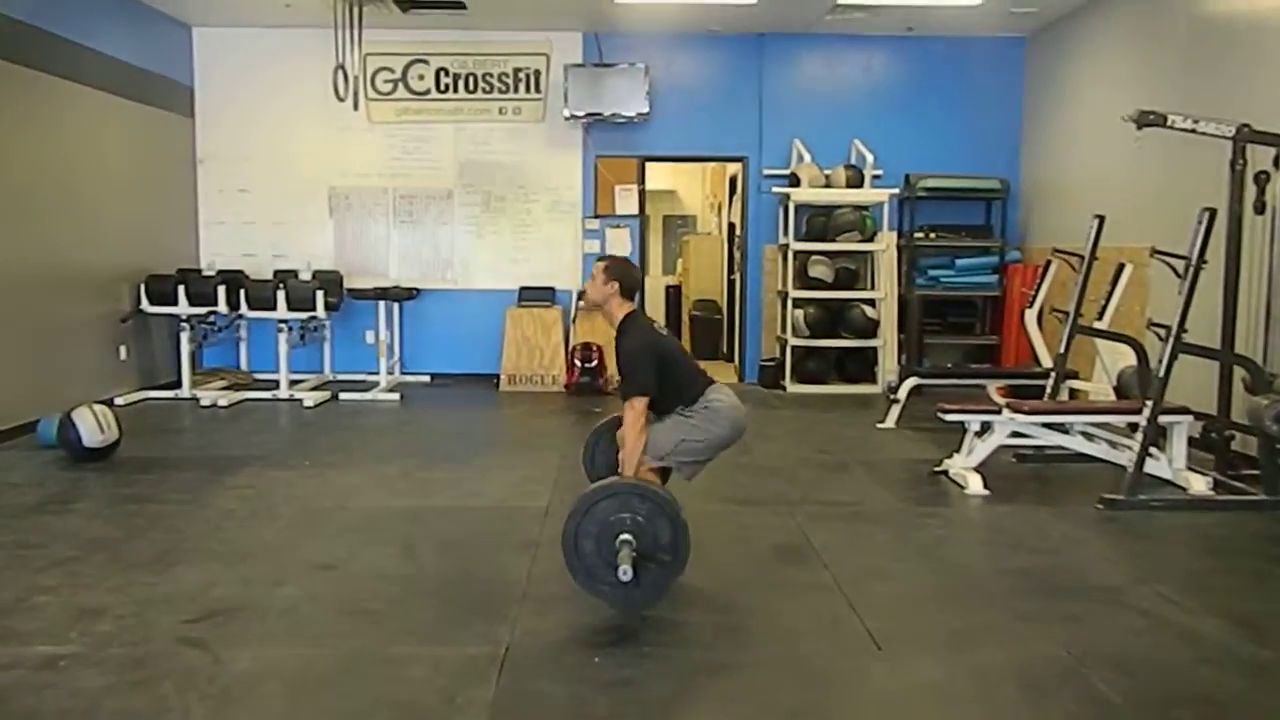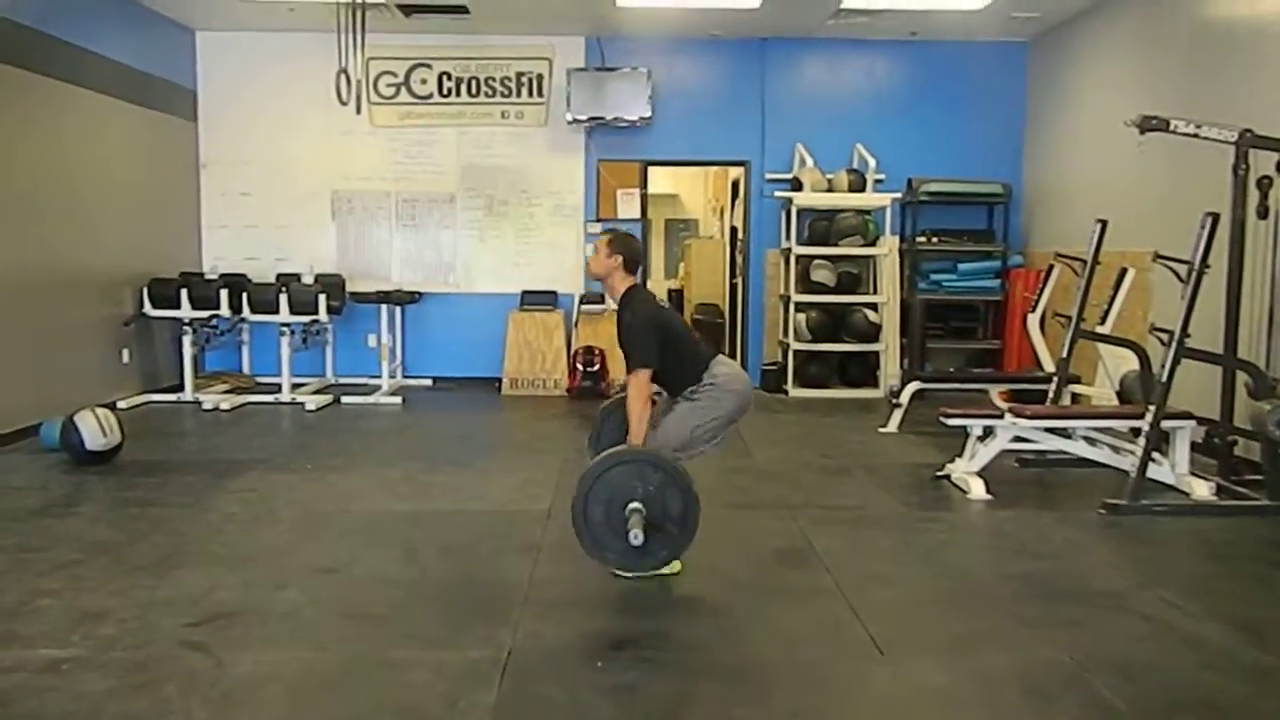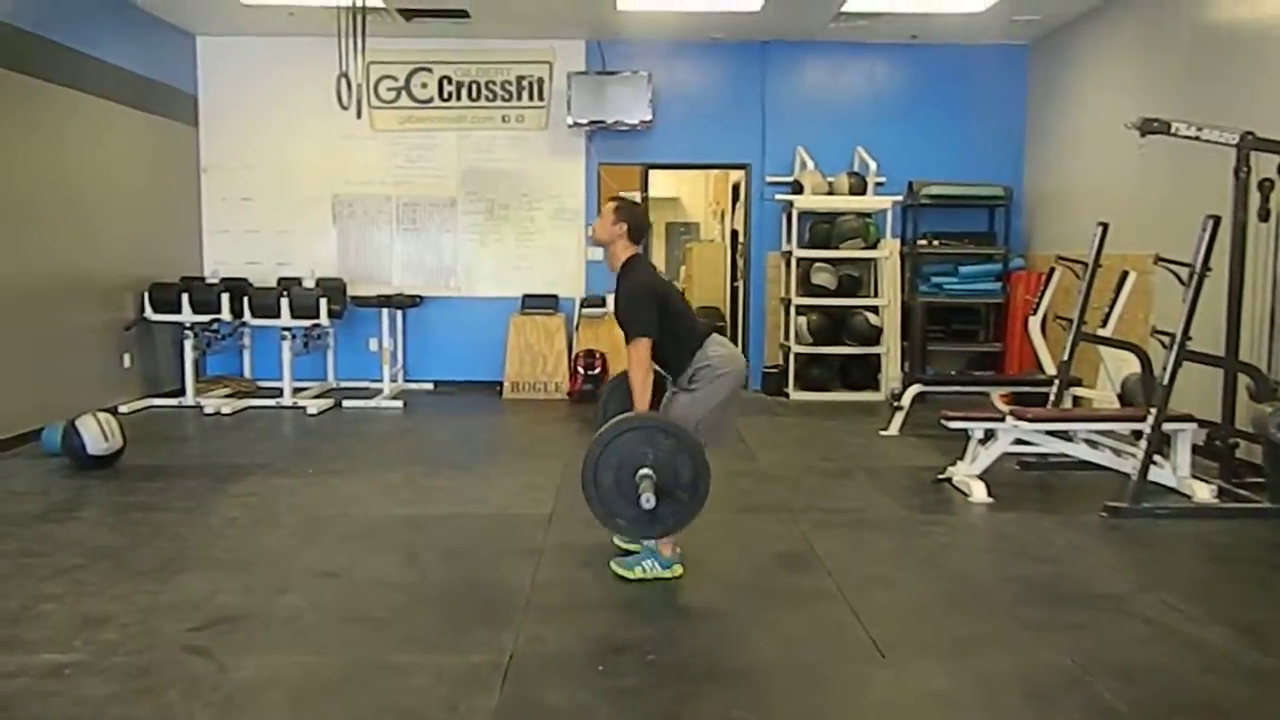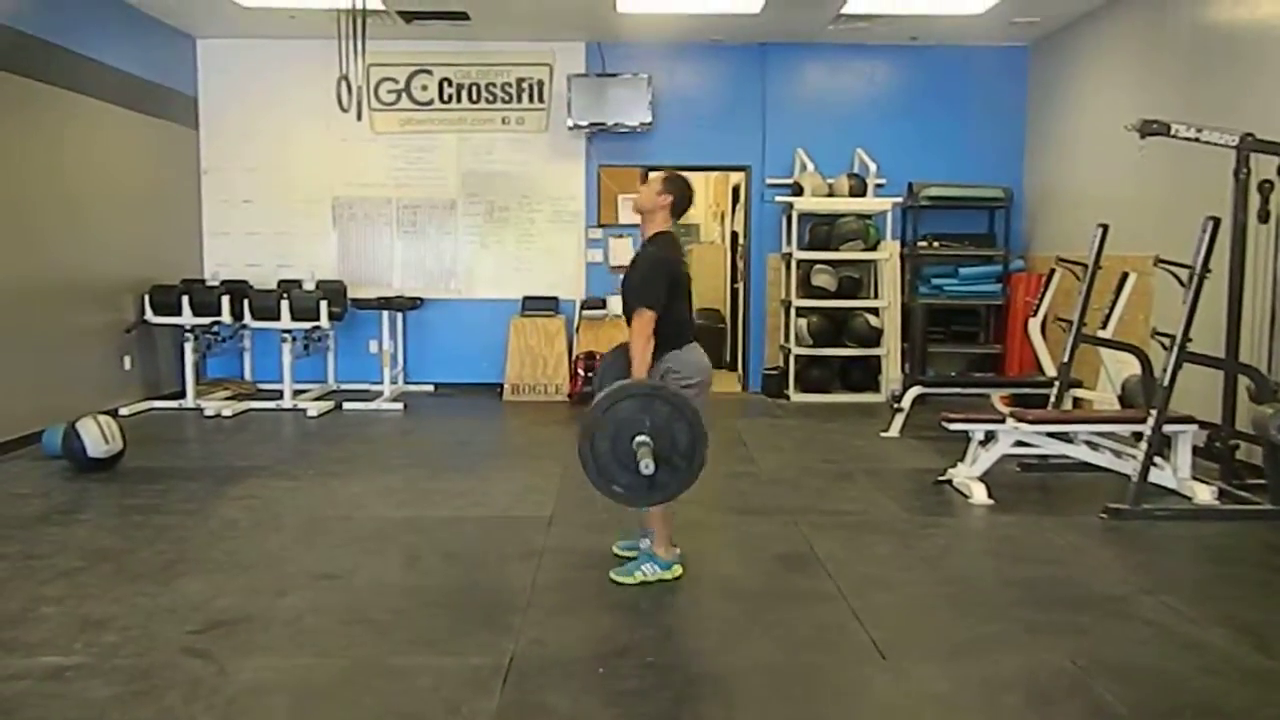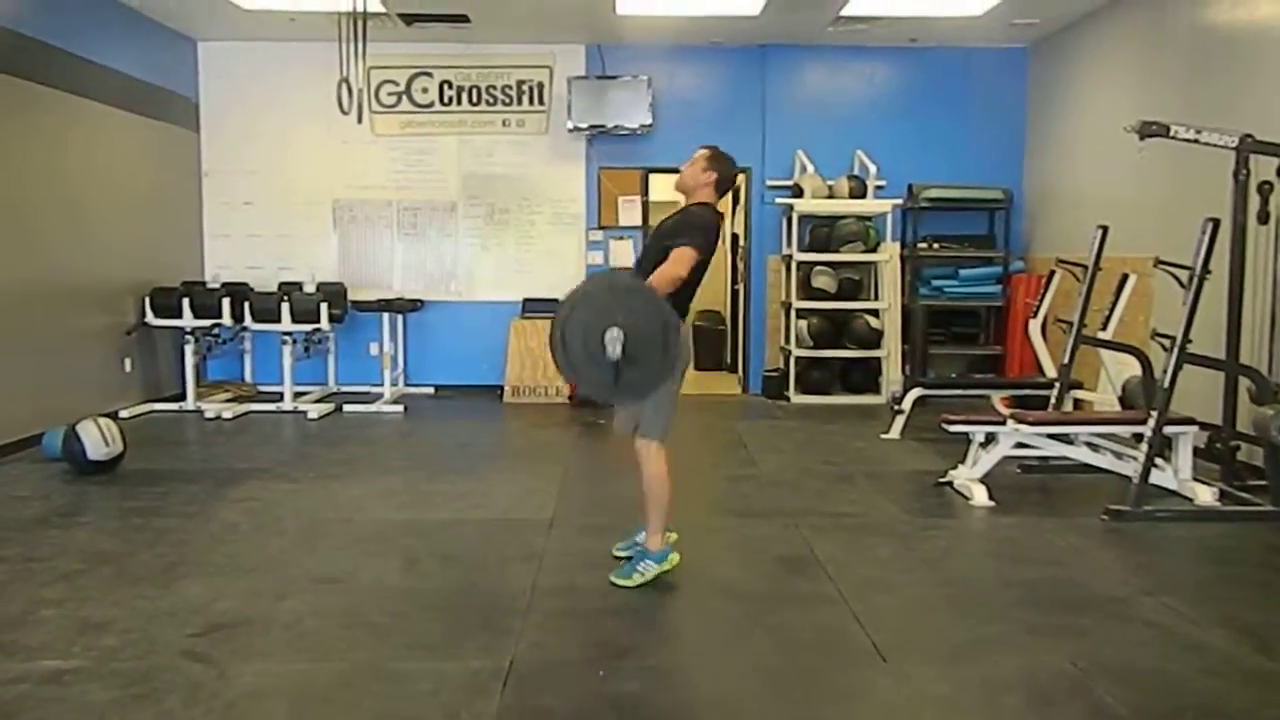
dt=0.2s
person 1, frame 1
left shoulder: (635, 342)
right shoulder: (637, 330)
left elbow: (636, 417)
right wrist: (628, 436)
left hip: (715, 413)
right hip: (709, 407)
left knee: (636, 460)
right knee: (626, 440)
person 1, frame 2
left shoulder: (638, 314)
right shoulder: (638, 304)
left elbow: (639, 387)
right elbow: (641, 382)
right wrist: (637, 441)
left hip: (720, 385)
right hip: (707, 381)
left knee: (653, 453)
right knee: (649, 448)
person 1, frame 3
left shoulder: (635, 284)
right shoulder: (636, 275)
left elbow: (640, 356)
right elbow: (643, 353)
right wrist: (642, 416)
left hip: (711, 368)
right hip: (701, 365)
left ankle: (664, 555)
right ankle: (656, 533)
person 1, frame 4
left shoulder: (656, 257)
right shoulder: (659, 250)
left elbow: (643, 329)
right wrist: (638, 386)
left hip: (677, 368)
right hip: (674, 362)
left ankle: (661, 557)
right ankle: (655, 537)
person 1, frame 5
left shoulder: (699, 219)
right shoulder: (690, 218)
left elbow: (678, 267)
left knee: (647, 443)
right knee: (642, 438)
left ankle: (656, 548)
right ankle: (653, 531)
